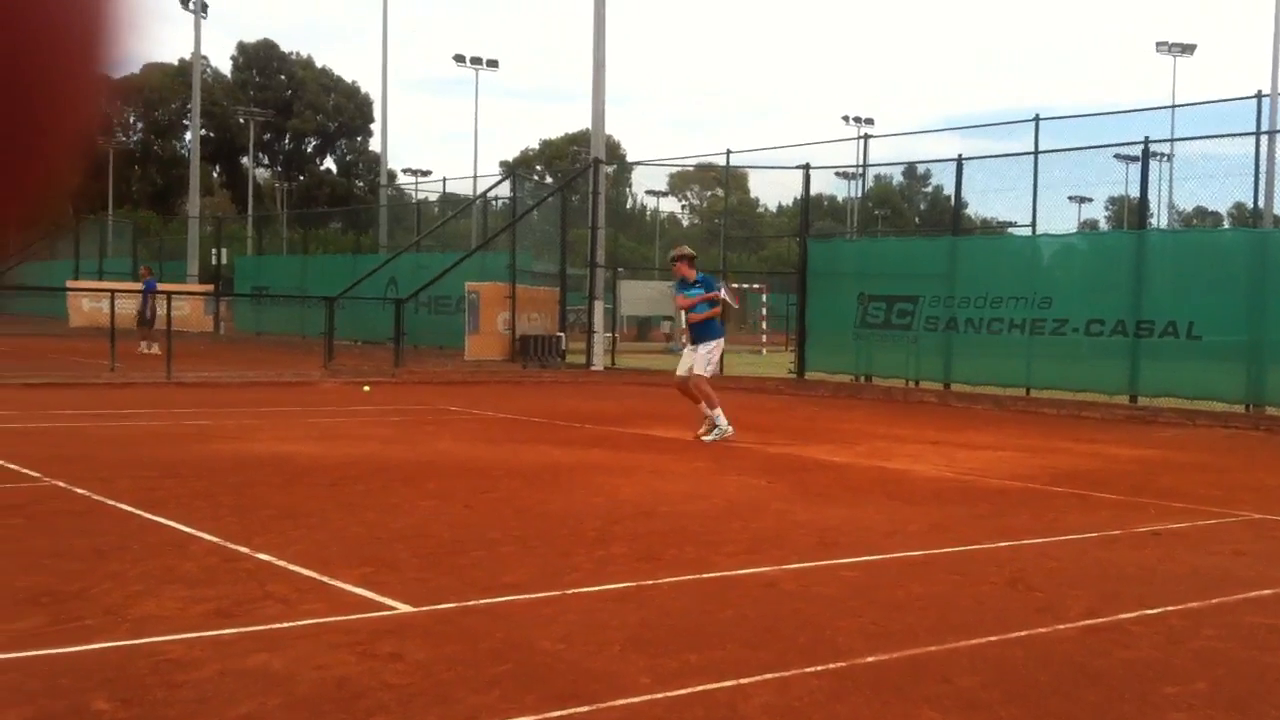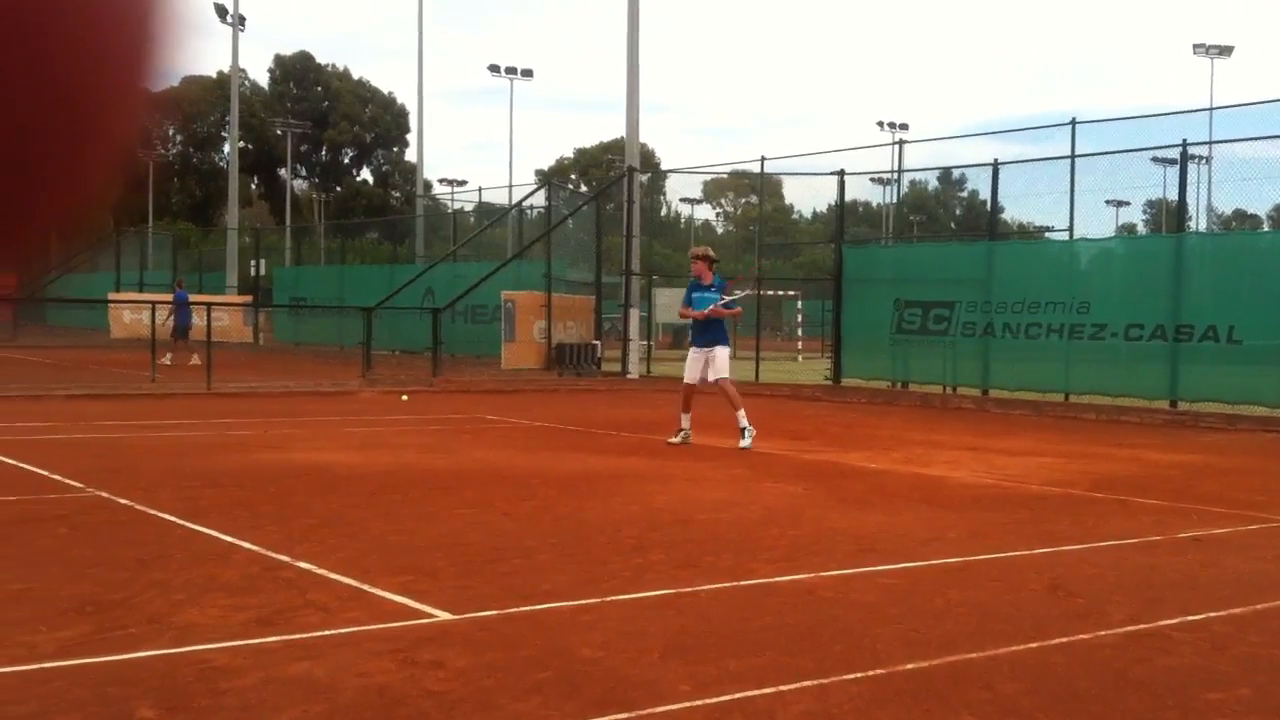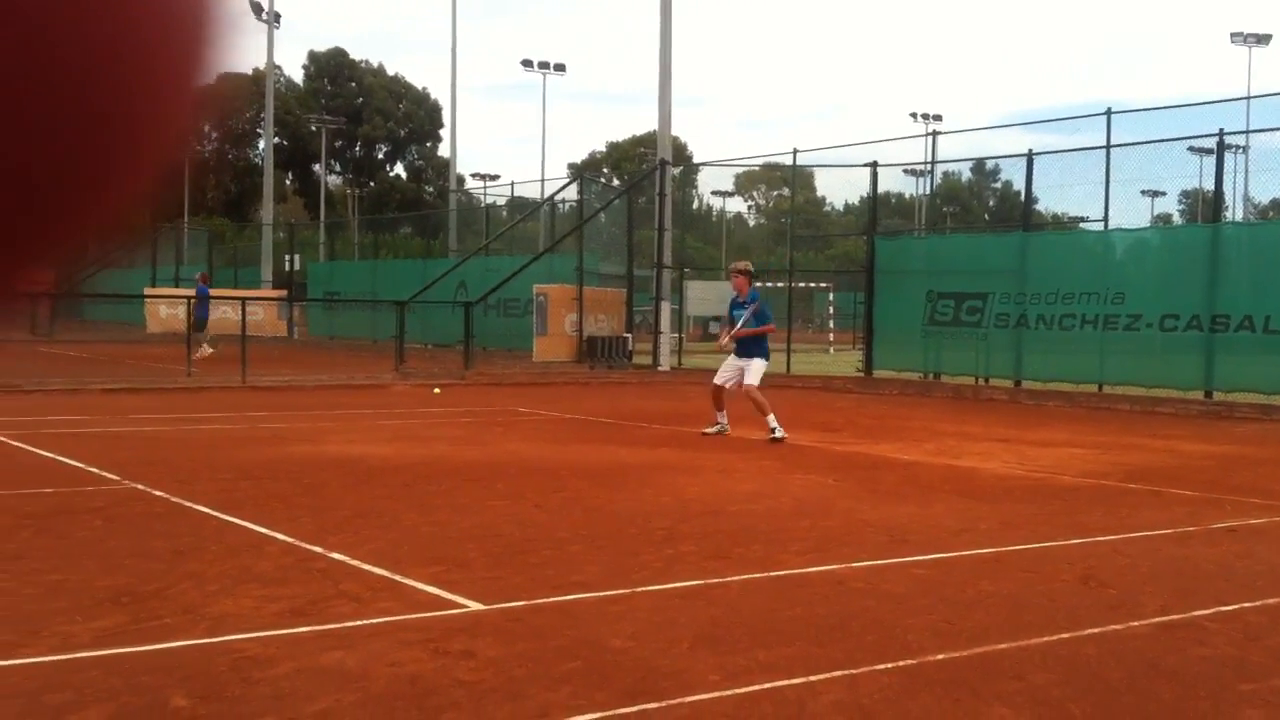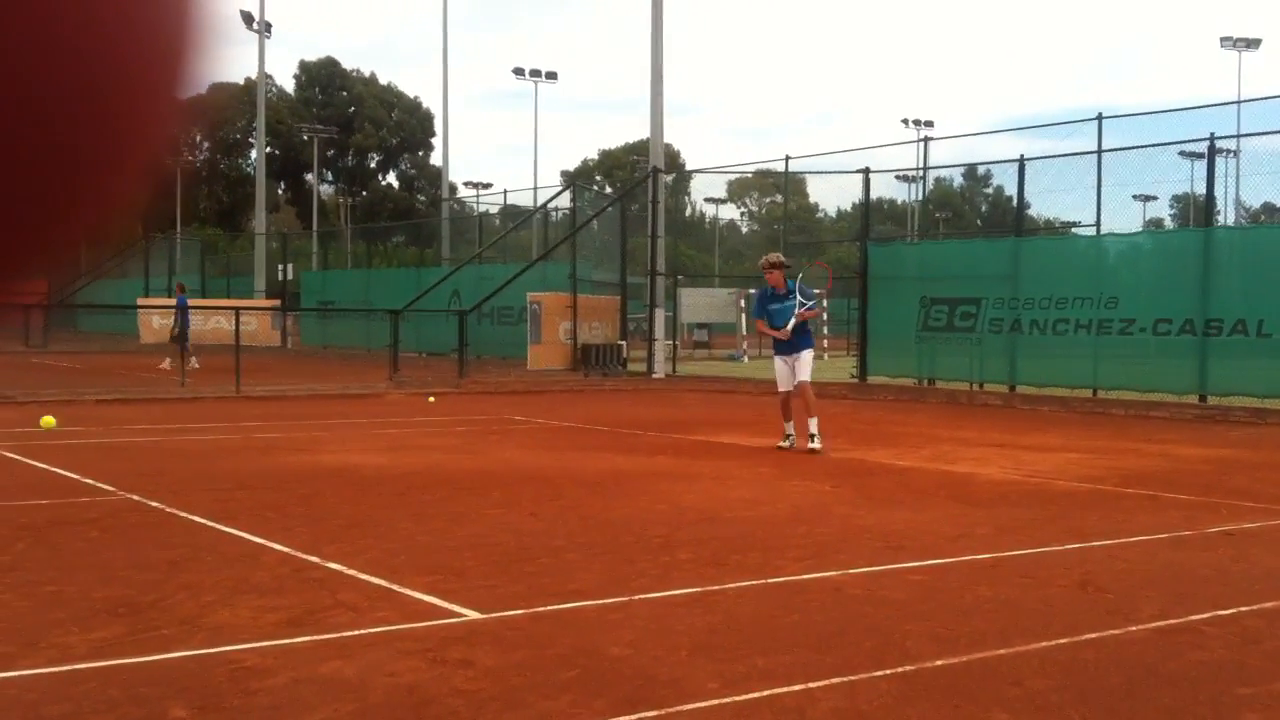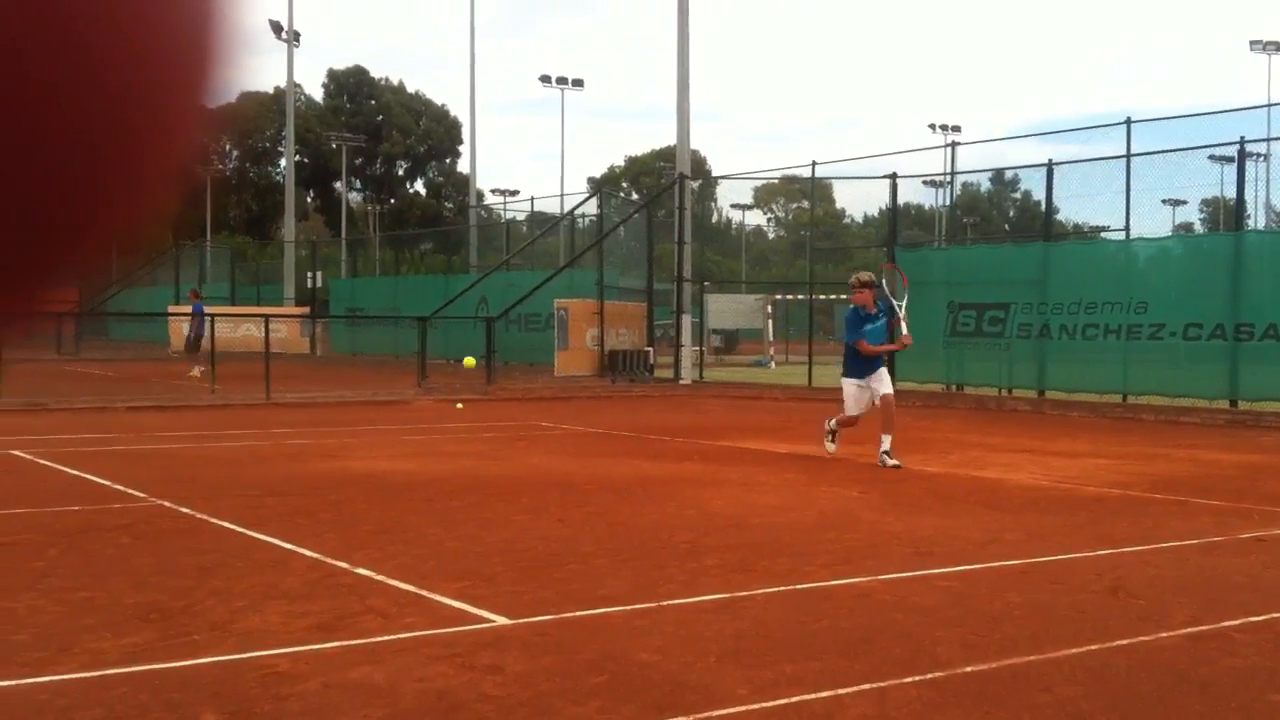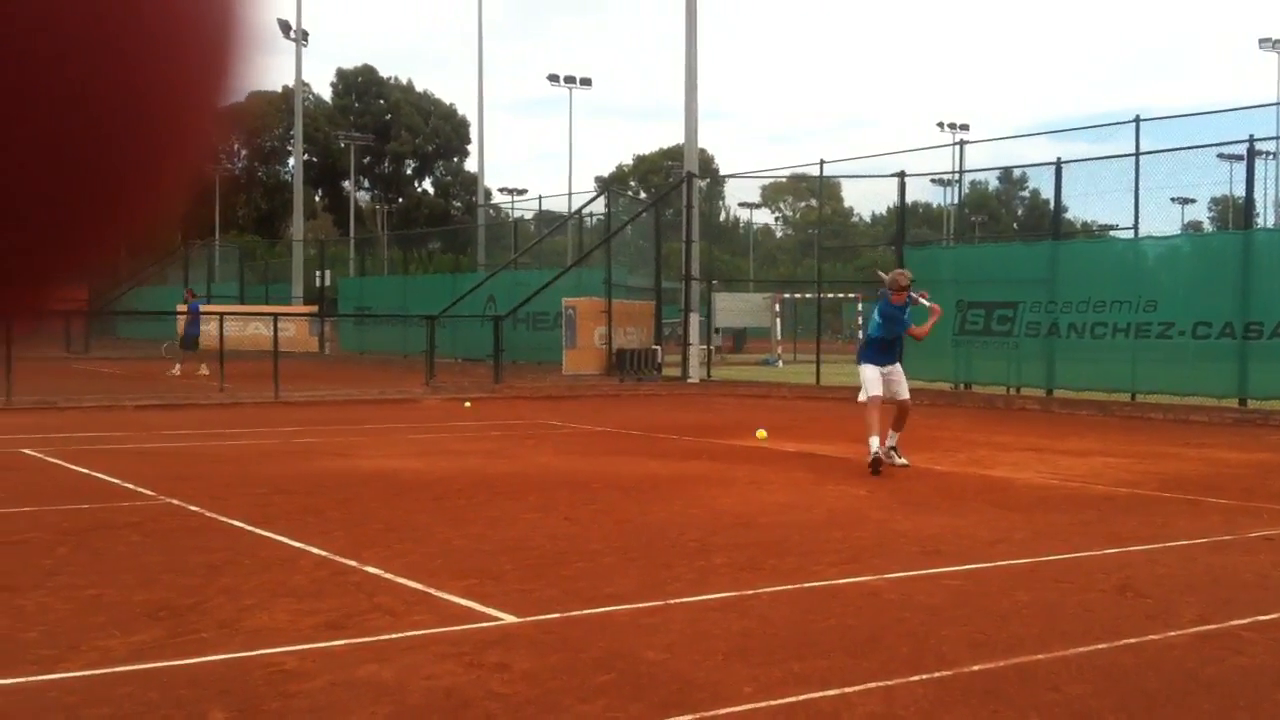
dt=0.4s
person 1, frame 1
left shoulder: (707, 281)
right shoulder: (681, 284)
left elbow: (719, 309)
right elbow: (680, 304)
left wrist: (701, 316)
right wrist: (707, 296)
left hip: (711, 339)
right hip: (694, 341)
left knee: (698, 381)
right knee: (681, 382)
left ankle: (723, 425)
right ankle: (711, 416)
person 1, frame 2
left shoulder: (721, 286)
right shoulder: (692, 286)
left elbow: (738, 310)
right elbow: (682, 311)
left wrist: (722, 312)
right wrist: (695, 314)
left hip: (718, 344)
right hip: (697, 345)
left knee: (724, 384)
right knee: (687, 388)
left ankle: (746, 428)
right ankle: (685, 431)
person 1, frame 3
left shoulder: (758, 302)
right shoulder: (734, 301)
left elbow: (772, 328)
left wrist: (747, 332)
right wrist: (724, 338)
left hip: (757, 356)
right hip: (738, 355)
left knee: (749, 390)
right knee: (716, 388)
left ankle: (776, 427)
right ankle: (722, 423)
person 1, frame 4
left shoulder: (799, 289)
right shoulder: (763, 296)
left elbow: (817, 311)
right elbow: (759, 325)
left wrist: (805, 316)
right wrist: (776, 334)
left hip: (803, 347)
right hip: (782, 352)
left knee: (804, 386)
right knee: (785, 395)
left ankle: (813, 434)
right ankle: (790, 435)
person 1, frame 5
left shoulder: (884, 307)
right shoulder: (852, 317)
left elbow: (891, 331)
right elbow: (864, 349)
right wrist: (896, 347)
left hip: (877, 368)
right hip: (853, 372)
left knee: (888, 401)
right knee: (852, 419)
left ankle: (885, 451)
right ankle: (831, 425)
person 1, frame 6
left shoulder: (903, 300)
right shoulder: (888, 310)
right elbow: (916, 333)
left wrist: (918, 297)
right wrist: (934, 317)
left hip: (891, 360)
right hip: (870, 359)
left knee: (904, 404)
right knee: (875, 400)
left ankle: (891, 446)
right ankle: (876, 452)
